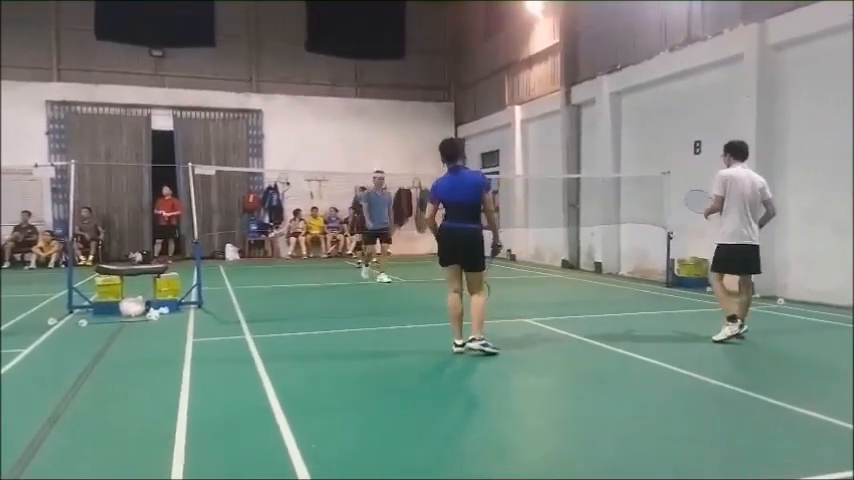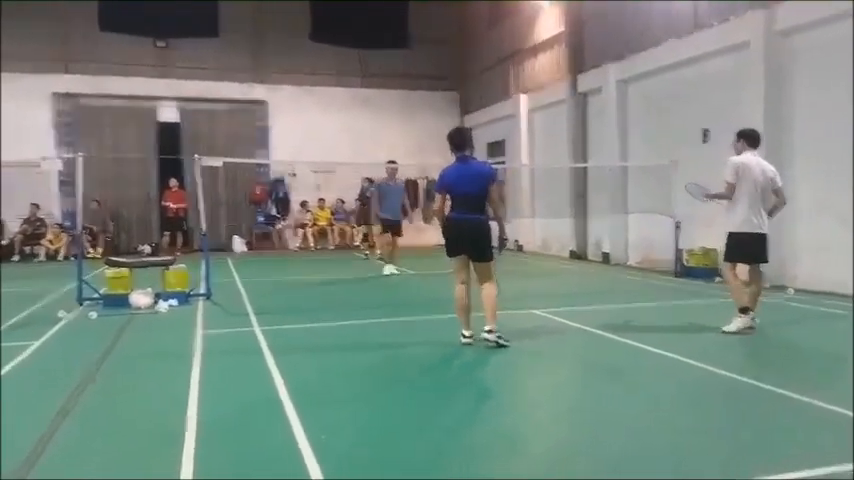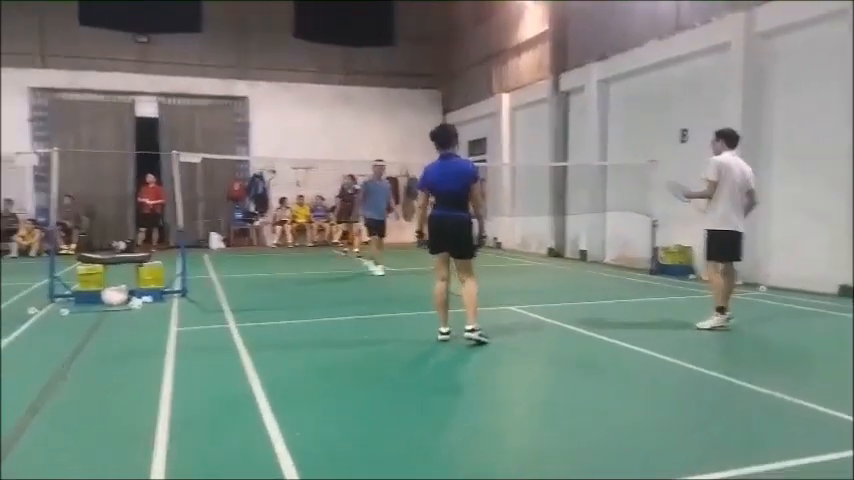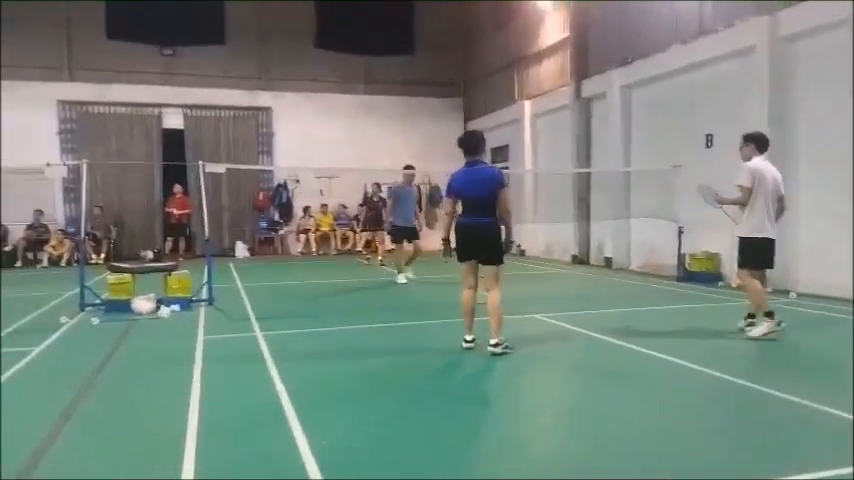
dt=0.2s
person 1, frame 1
left shoulder: (439, 184)
right shoulder: (479, 179)
left elbow: (429, 218)
right elbow: (490, 212)
left wrist: (440, 237)
right wrist: (496, 239)
left hip: (448, 236)
right hip: (471, 236)
left knee: (454, 290)
right knee: (477, 291)
left ankle: (458, 340)
right ankle: (476, 337)
person 1, frame 2
left shoulder: (446, 174)
right shoulder: (486, 169)
left elbow: (438, 209)
right elbow: (495, 204)
left wrist: (447, 230)
right wrist: (502, 231)
left hip: (455, 227)
right hip: (478, 227)
left knee: (461, 281)
right knee: (487, 281)
left ankle: (466, 332)
right ankle: (490, 328)
person 1, frame 3
left shoulder: (429, 171)
right shoulder: (468, 167)
left elbow: (422, 206)
right elbow: (476, 203)
left wrist: (419, 230)
right wrist: (481, 230)
left hip: (437, 225)
right hip: (461, 225)
left knee: (442, 278)
right knee: (468, 278)
left ankle: (443, 328)
right ankle: (472, 326)
person 1, frame 4
left shoulder: (456, 178)
right shoulder: (495, 174)
left elbow: (449, 212)
right elbow: (504, 209)
left wrist: (445, 239)
right wrist: (508, 235)
left hip: (465, 232)
right hip: (489, 232)
left knee: (469, 286)
right knee: (493, 287)
left ankle: (468, 336)
right ankle: (496, 340)
person 2, frame 1
left shoulder: (724, 175)
right shoulder: (758, 180)
left elbow: (717, 206)
right elbow: (771, 211)
left wrist: (707, 211)
left hip: (730, 238)
right hip: (751, 240)
left knee: (716, 278)
right knee: (745, 282)
left ankle: (732, 321)
right ankle: (740, 323)
person 2, frame 2
left shoulder: (736, 162)
right shoulder: (768, 168)
left elbow: (729, 193)
right elbow: (781, 200)
left wrist: (712, 195)
left hip: (740, 227)
right hip: (760, 228)
left knee: (728, 268)
right knee: (755, 271)
left ankle: (744, 314)
right ankle: (749, 315)
person 2, frame 3
left shoulder: (717, 161)
right shoulder: (745, 167)
left elbow: (710, 192)
right elbow: (752, 201)
left wrist: (691, 195)
left hip: (719, 224)
right hip: (736, 226)
left knee: (712, 268)
right knee: (728, 268)
left ankle: (721, 314)
right ankle: (723, 312)
person 2, frame 4
left shoulder: (750, 166)
right shoulder: (774, 172)
left elbow: (745, 199)
right elbow: (781, 206)
left wrist: (725, 200)
left hip: (751, 232)
right hip: (768, 233)
left knee: (745, 275)
right knee: (758, 275)
left ankle: (770, 318)
right ankle: (751, 318)
